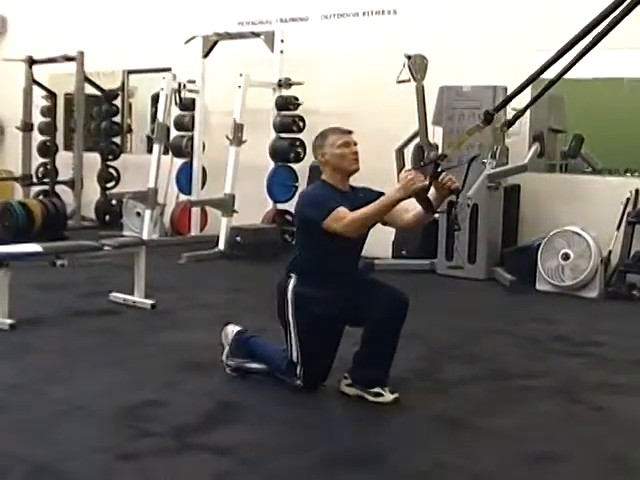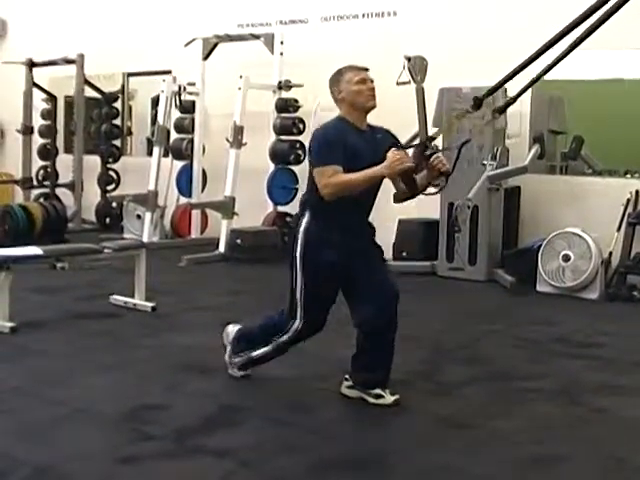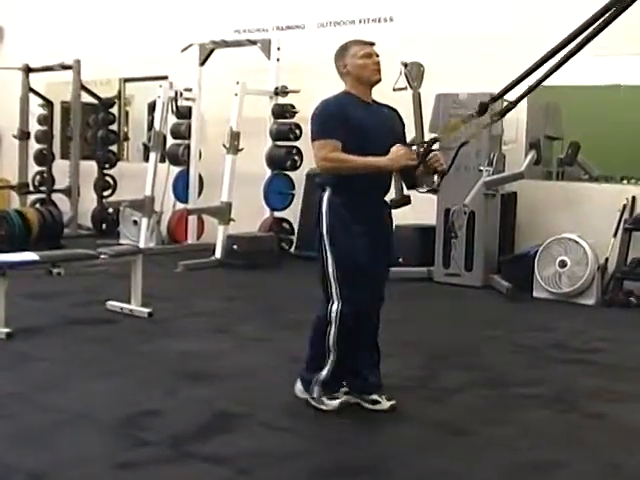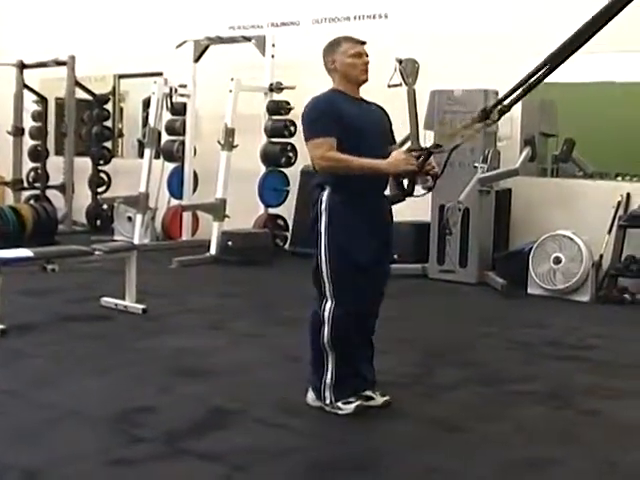
dt=0.5s
person 1, frame 1
left shoulder: (364, 197)
right shoulder: (314, 198)
left elbow: (408, 219)
right elbow: (349, 226)
left wrist: (437, 197)
right wrist: (399, 192)
left hip: (346, 285)
right hip: (305, 292)
left knee: (392, 305)
right knee: (307, 376)
left ankle: (364, 379)
right ankle: (240, 342)
person 1, frame 2
left shoulder: (384, 138)
right shoulder: (329, 136)
right elbow: (329, 187)
left wrist: (430, 173)
right wrist: (383, 170)
left hip: (358, 234)
right hip: (318, 235)
left knee: (383, 302)
right knee: (306, 318)
left ankle: (366, 381)
right ankle: (242, 341)
person 1, frame 3
left shoulder: (390, 115)
right shoulder: (333, 109)
left elbow: (402, 166)
right elbow: (325, 160)
left wrist: (426, 165)
right wrist: (384, 161)
left hip: (377, 214)
right hip: (341, 213)
left knee: (369, 305)
right knee: (345, 303)
left ankle: (361, 385)
right ankle: (316, 382)
person 1, frame 4
left shoulder: (377, 113)
right shoulder: (322, 107)
left elbow: (391, 161)
right elbow: (323, 159)
left wrist: (416, 166)
right wrist: (385, 165)
left hip: (376, 211)
right hip: (340, 210)
left knee: (367, 301)
right knee: (336, 303)
left ankle: (359, 382)
right ankle: (326, 388)
